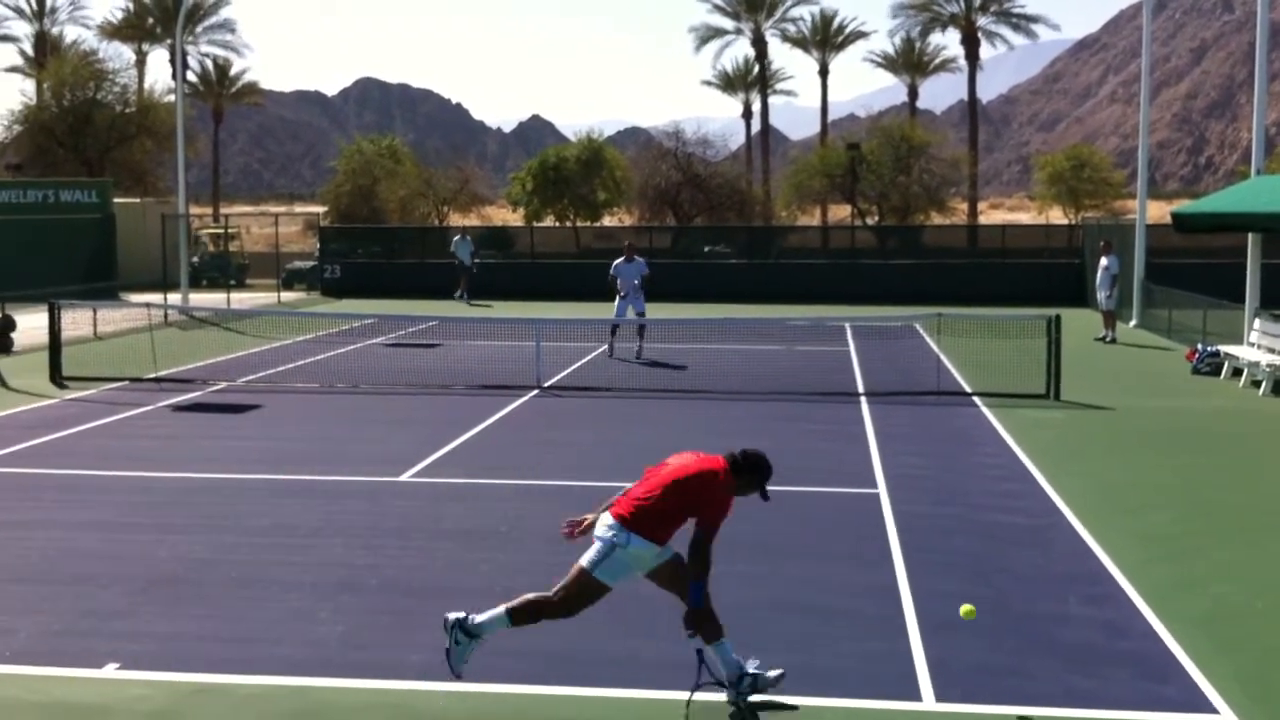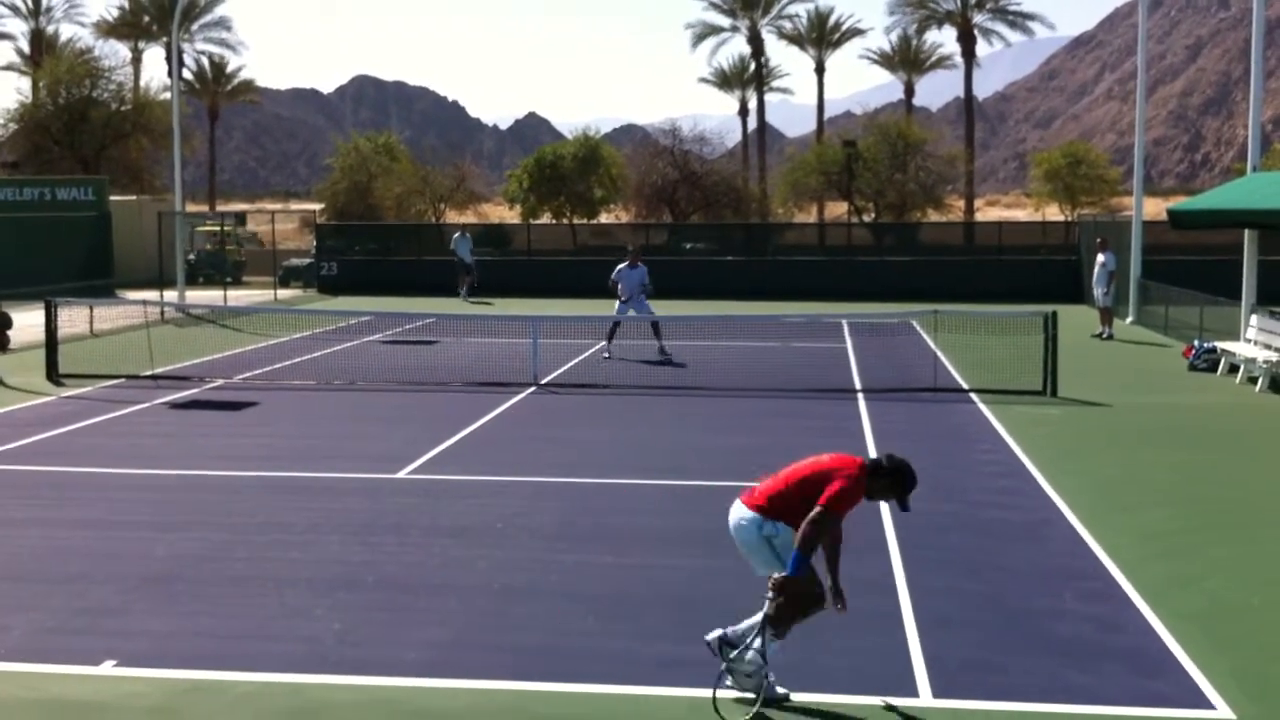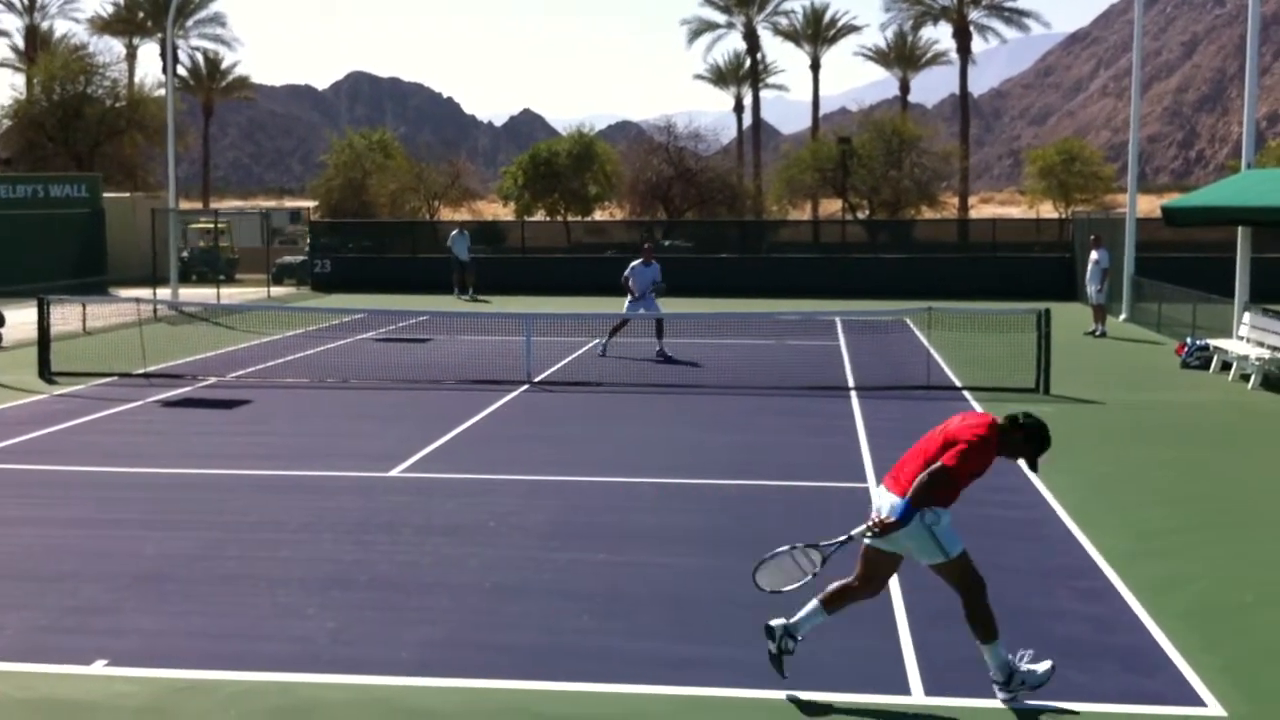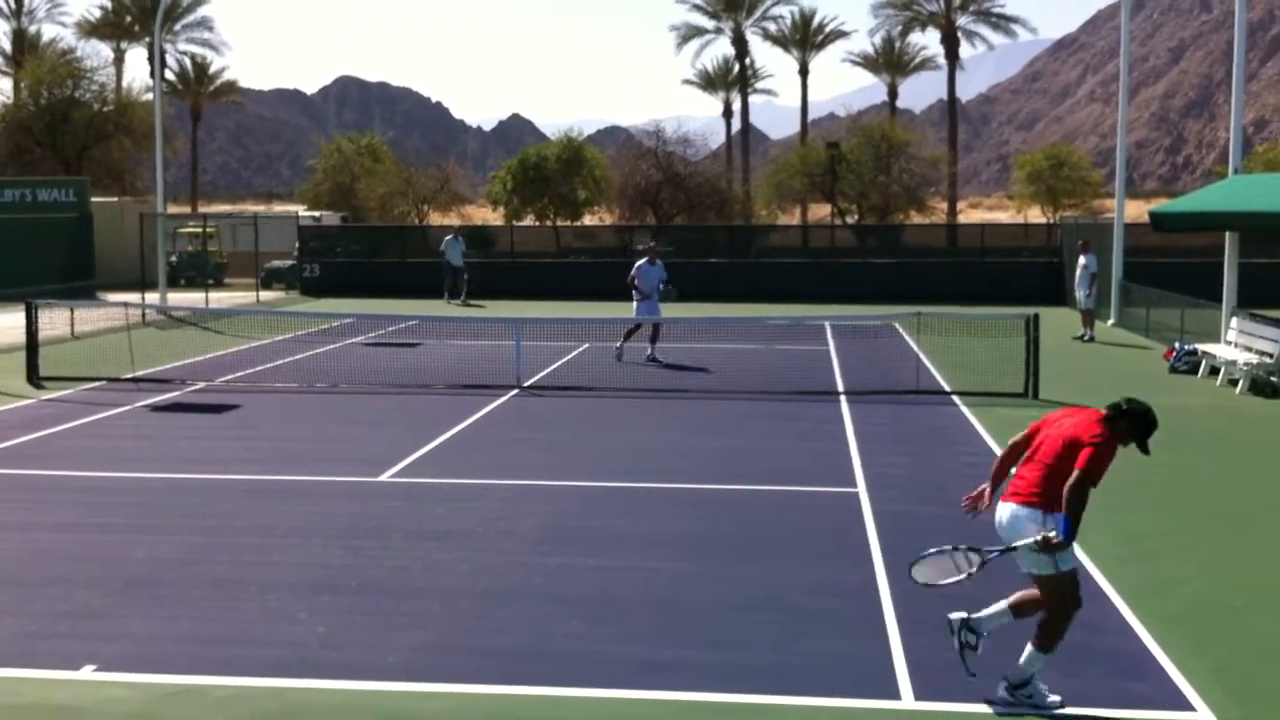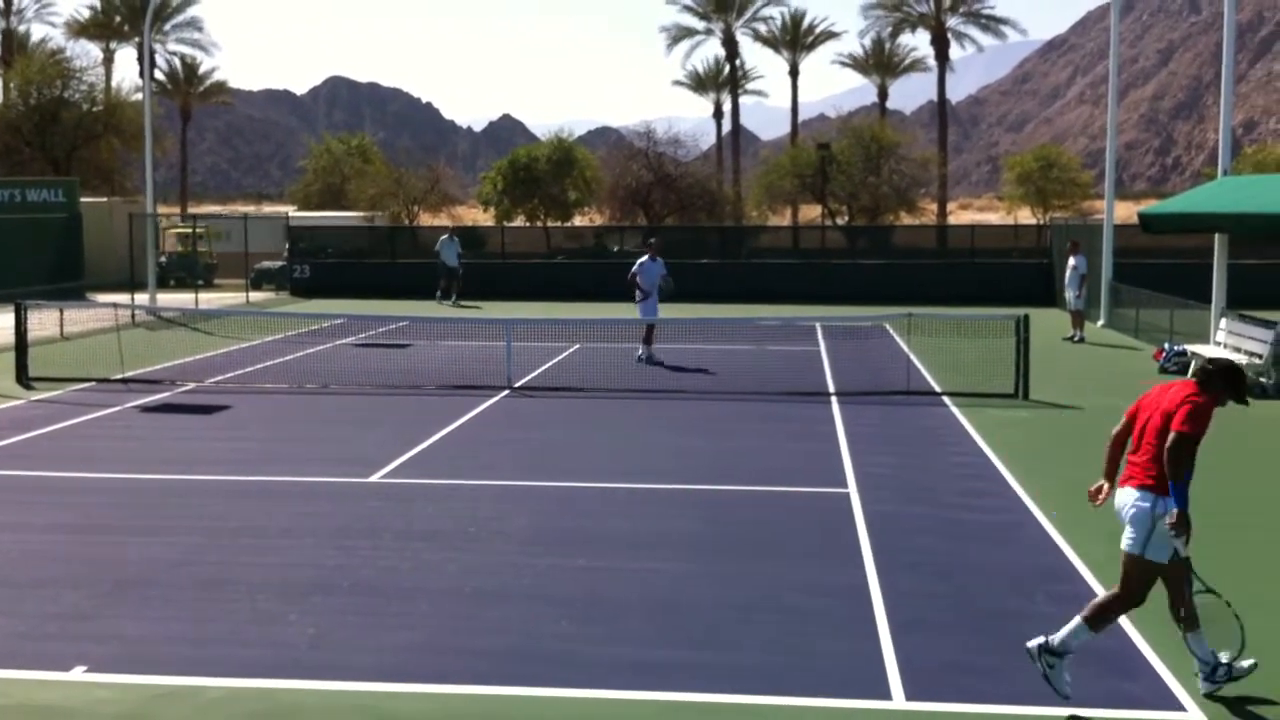
dt=0.2s
person 1, frame 1
left shoulder: (697, 463)
right shoulder: (720, 487)
left elbow: (640, 492)
right elbow: (699, 550)
left wrist: (595, 519)
right wrist: (696, 604)
left hip: (634, 534)
right hip: (627, 538)
left knee: (694, 593)
right knee: (563, 604)
left ankle: (736, 677)
right ankle: (471, 627)
person 1, frame 2
left shoulder: (849, 467)
right shoulder: (853, 480)
left elbow: (831, 529)
right elbow: (814, 525)
left wrist: (833, 581)
right wrist: (793, 573)
left hip: (750, 513)
right hip: (757, 521)
left knee: (797, 598)
right knee: (810, 598)
right ankle: (732, 640)
person 1, frame 3
left shoulder: (974, 420)
right shoulder: (984, 445)
right elbow: (931, 476)
right wrist: (899, 519)
left hip: (890, 498)
right hip: (914, 511)
left knee: (864, 584)
right knee: (972, 587)
left ankle: (789, 631)
right ankle: (1005, 675)
person 1, frame 4
left shoulder: (1064, 415)
right shoulder: (1101, 439)
left elbow: (1013, 446)
right elbow: (1076, 486)
left wrist: (991, 486)
right wrist: (1064, 535)
left hip: (1010, 507)
right hip: (1037, 517)
left knee: (1053, 595)
right knee: (1067, 603)
left ankle: (974, 624)
right ankle: (1018, 683)
person 1, frame 5
left shoulder: (1163, 390)
right shoulder: (1196, 403)
left elbow: (1119, 433)
right elbow: (1174, 448)
left wrist: (1108, 479)
right wrist: (1180, 505)
left hip: (1131, 492)
right hip: (1150, 500)
left knee: (1180, 582)
right knee: (1130, 592)
left ankle: (1210, 668)
right ankle: (1055, 649)
